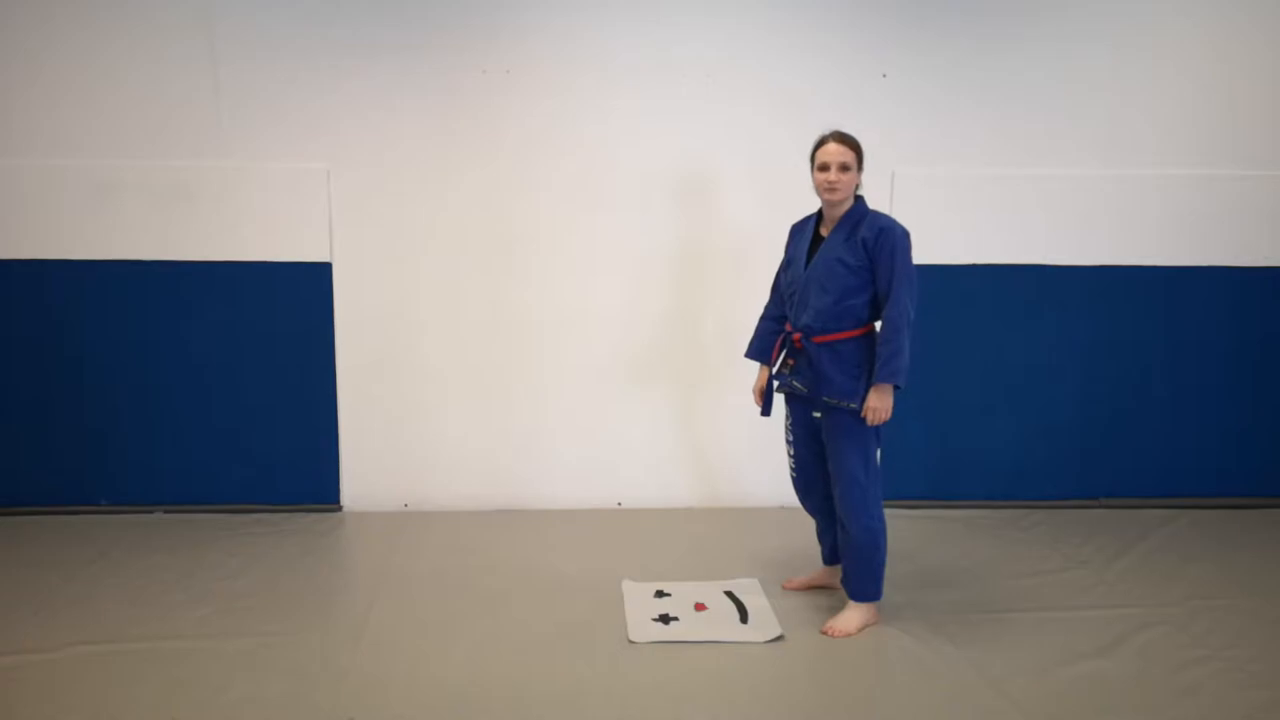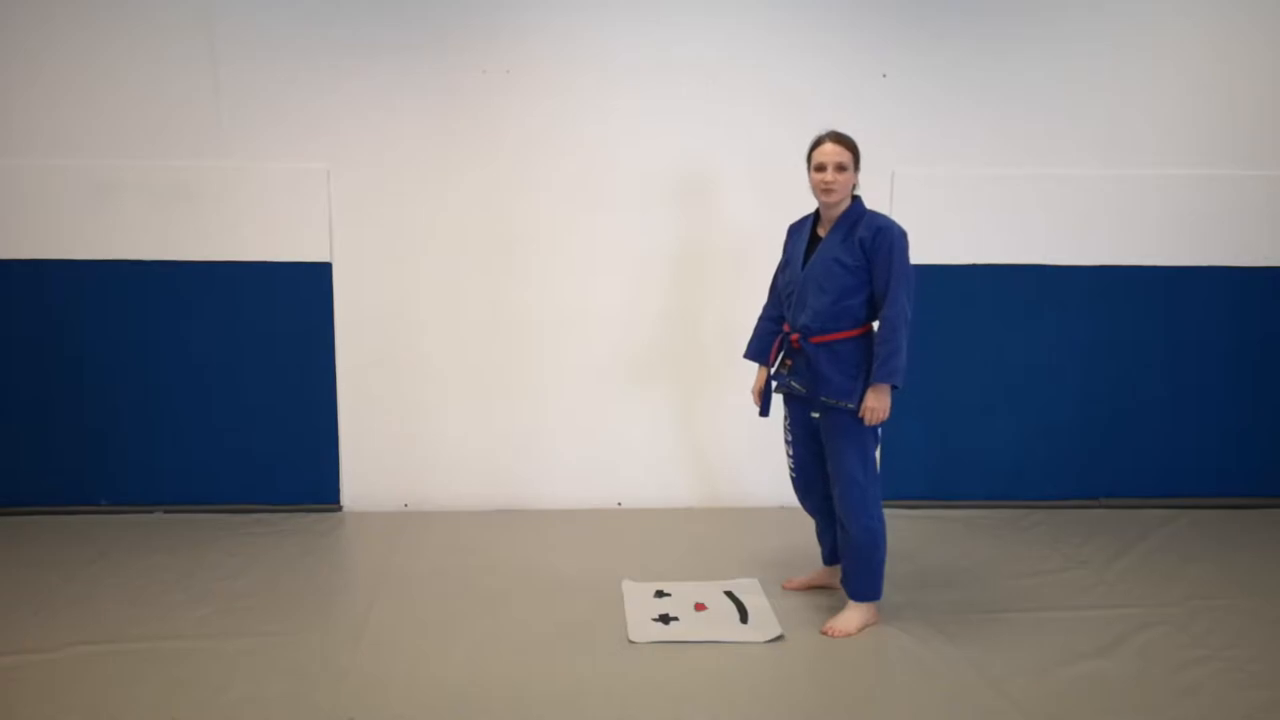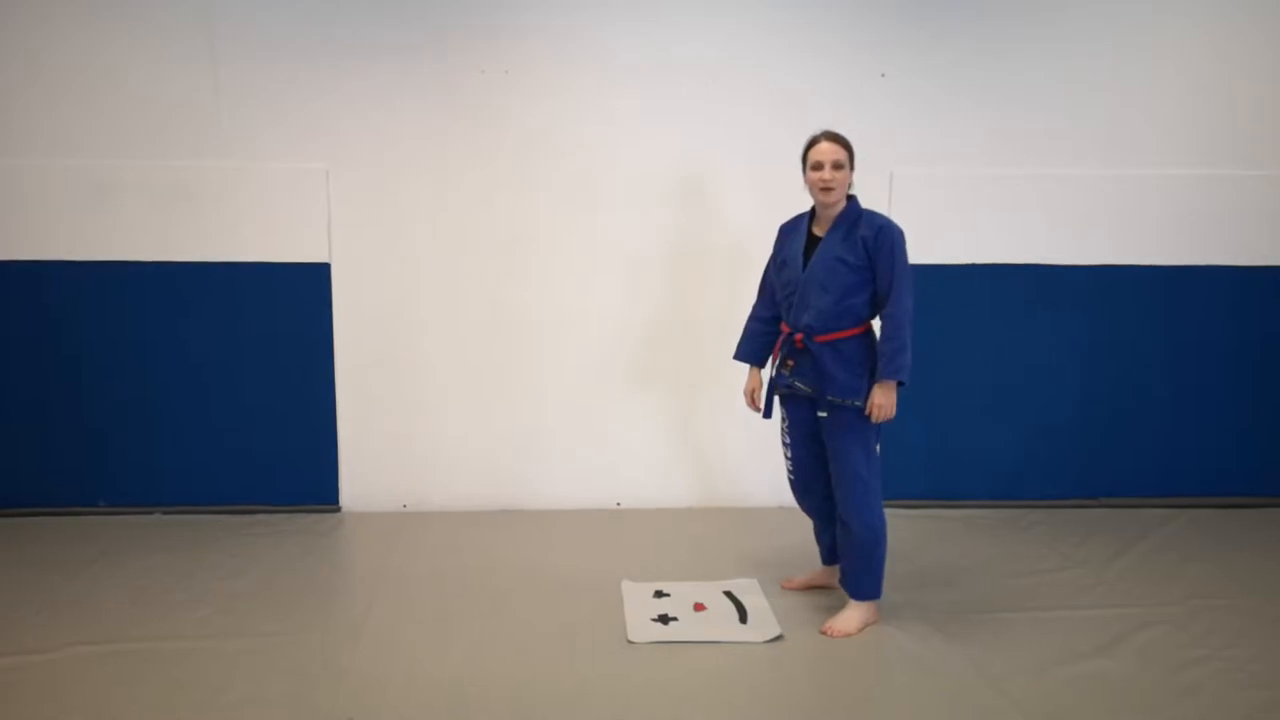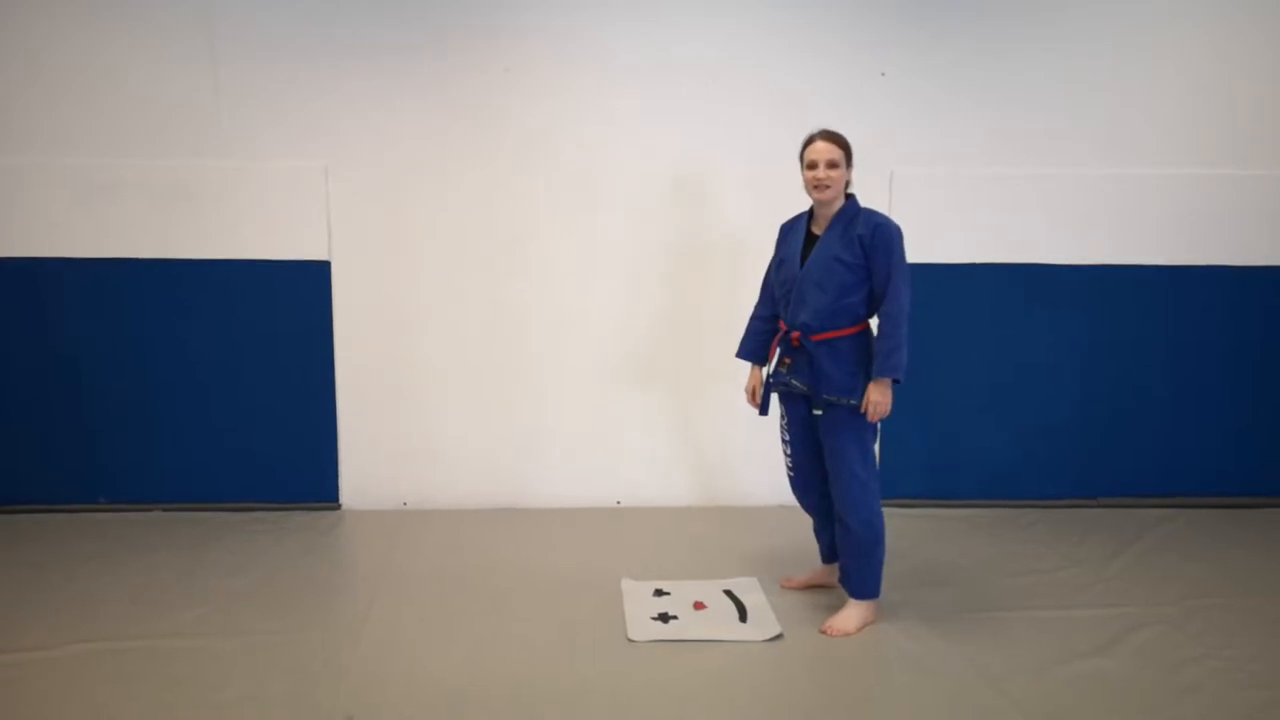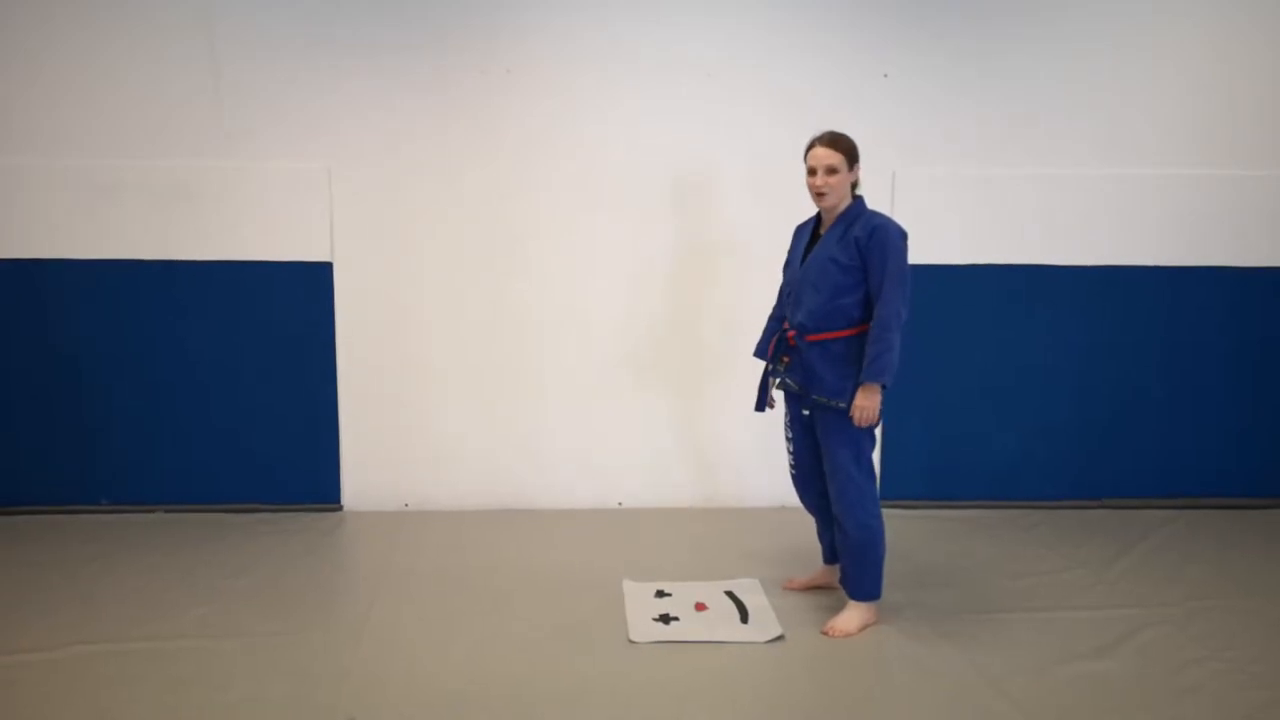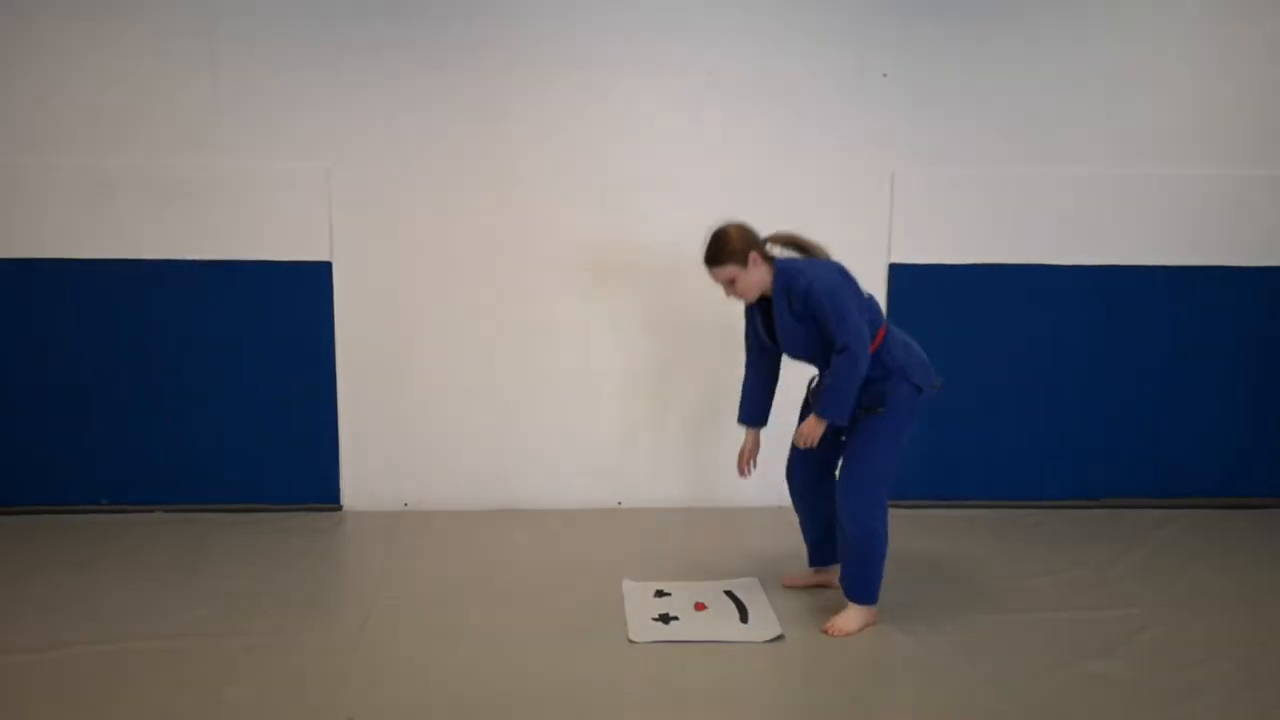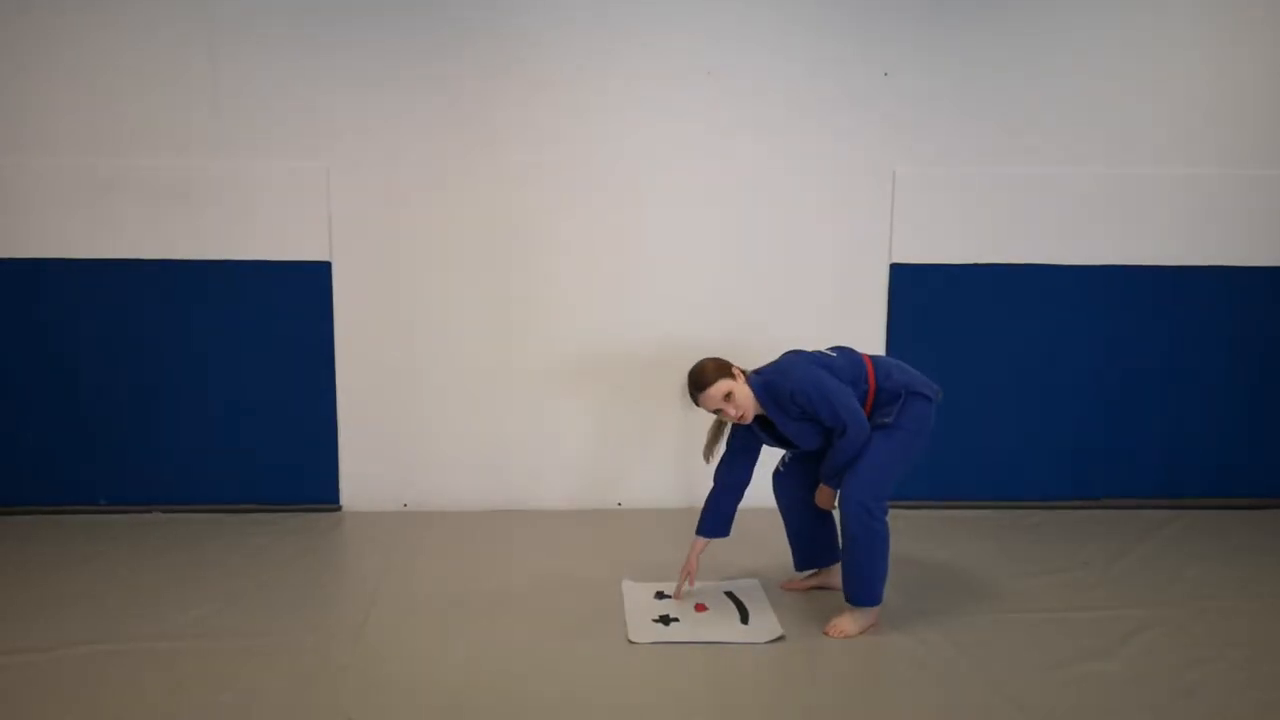
dt=0.7s
person 1, frame 1
left shoulder: (882, 233)
right shoulder: (801, 232)
left elbow: (897, 314)
right elbow: (778, 302)
left wrist: (885, 385)
right wrist: (766, 363)
left hip: (850, 377)
right hip: (803, 373)
left knee: (854, 489)
right knee: (812, 481)
left ankle: (864, 600)
right ankle: (834, 566)
person 1, frame 2
left shoulder: (880, 233)
right shoulder: (798, 232)
left elbow: (894, 314)
right elbow: (777, 302)
left wrist: (882, 385)
right wrist: (765, 363)
left hip: (847, 376)
right hip: (801, 373)
left knee: (853, 488)
right knee: (811, 481)
left ankle: (864, 600)
right ankle: (834, 566)
person 1, frame 3
left shoulder: (877, 232)
right shoulder: (790, 232)
left elbow: (896, 312)
right elbow: (768, 303)
left wrist: (887, 381)
right wrist: (756, 366)
left hip: (848, 375)
right hip: (797, 372)
left knee: (854, 487)
right knee: (809, 481)
left ankle: (864, 600)
right ankle: (833, 566)
person 1, frame 4
left shoulder: (875, 230)
right shoulder: (791, 231)
left elbow: (893, 310)
right elbow: (769, 301)
left wrist: (883, 378)
right wrist: (757, 364)
left hip: (846, 373)
right hip: (796, 370)
left knee: (852, 485)
right knee: (808, 479)
left ankle: (863, 598)
right ankle: (832, 564)
person 1, frame 5
left shoulder: (878, 232)
right shoulder: (805, 233)
left elbow: (889, 314)
left wrist: (873, 384)
right wrist: (772, 364)
left hip: (843, 377)
right hip: (802, 373)
left knee: (849, 487)
right knee: (811, 480)
left ankle: (863, 600)
right ankle: (835, 566)
person 1, frame 6
left shoulder: (815, 282)
right shoulder: (761, 302)
left elbow: (852, 352)
right elbow: (761, 367)
left wrist: (820, 417)
right wrist: (752, 433)
left hip: (892, 380)
right hip: (839, 391)
left knee: (858, 488)
right knee: (803, 470)
left ankle: (863, 602)
right ankle: (827, 566)
person 1, frame 7
left shoulder: (792, 380)
right shoulder: (748, 423)
left elbow: (854, 427)
right elbow: (729, 481)
left wrist: (829, 482)
right wrist: (694, 555)
left hip: (904, 402)
right hip: (861, 406)
left knee: (859, 495)
right knee: (793, 479)
left ankle: (866, 608)
right ankle: (829, 569)
